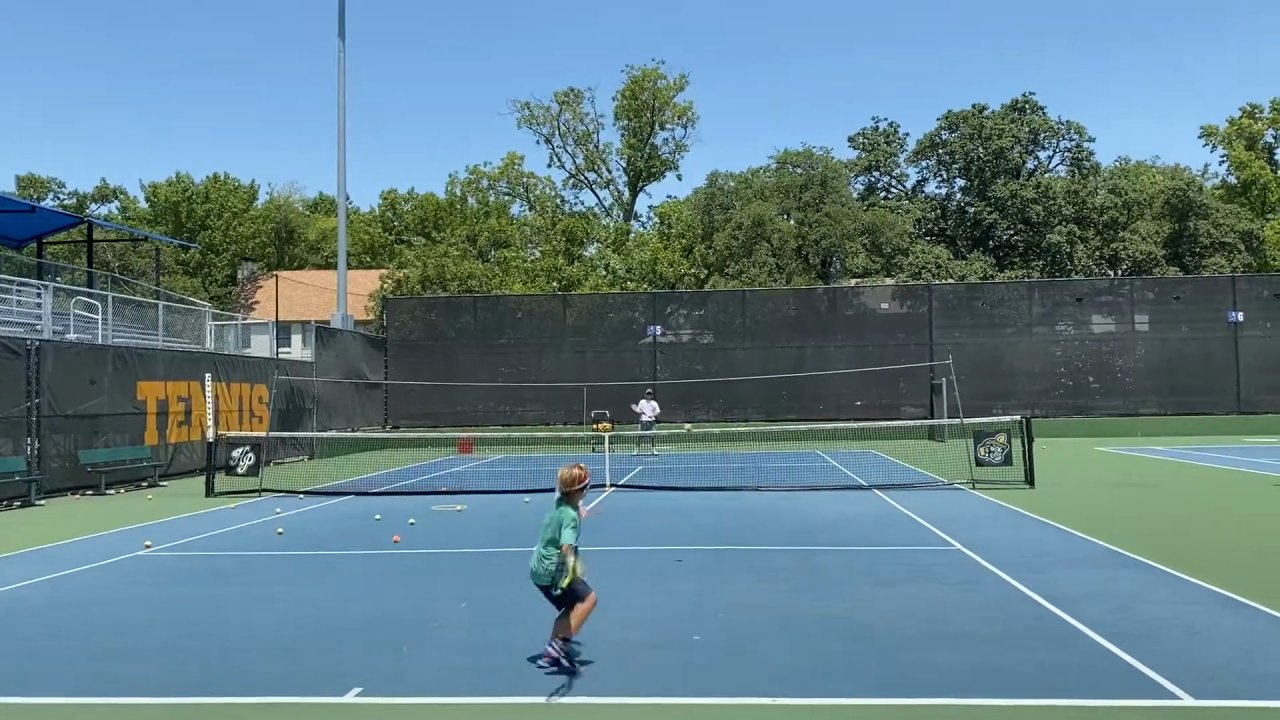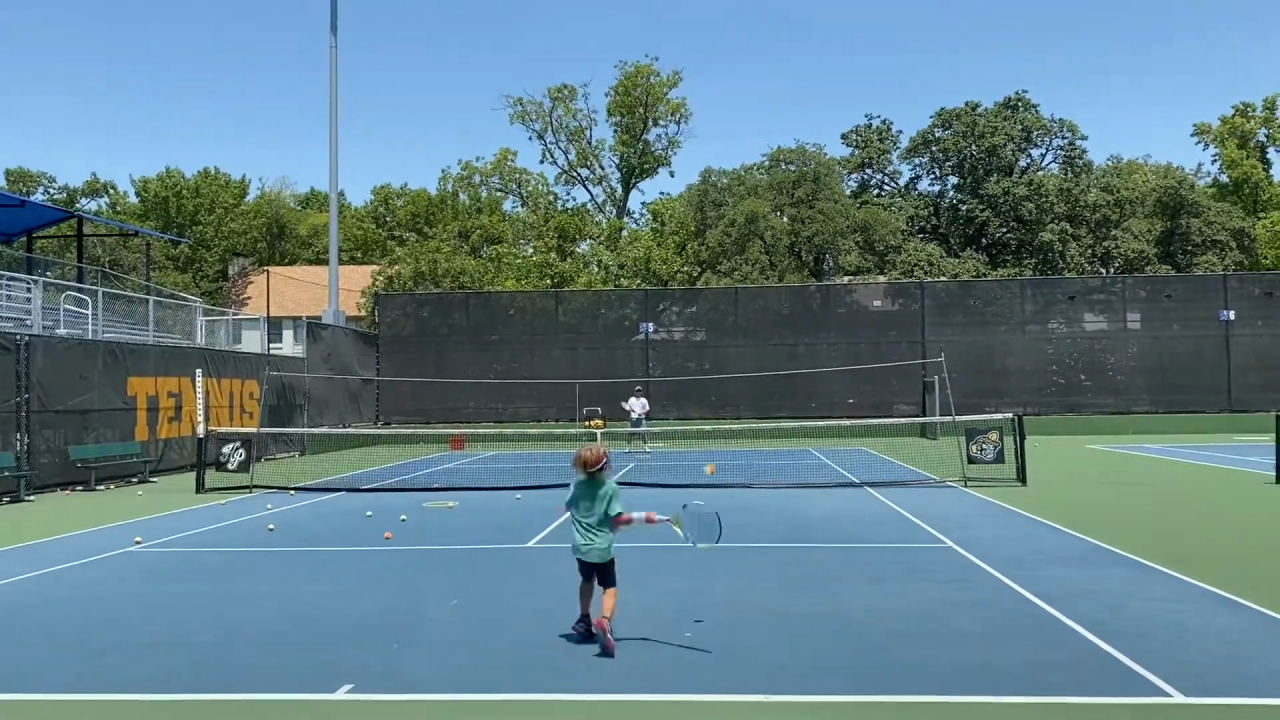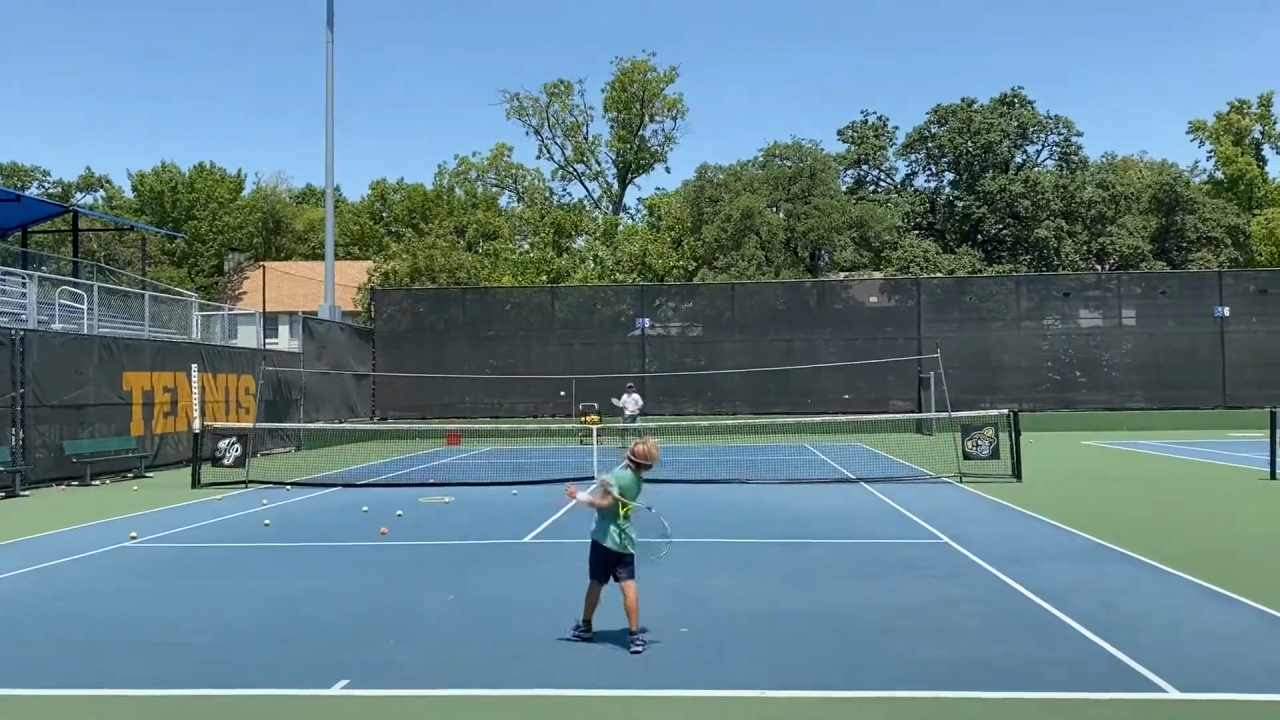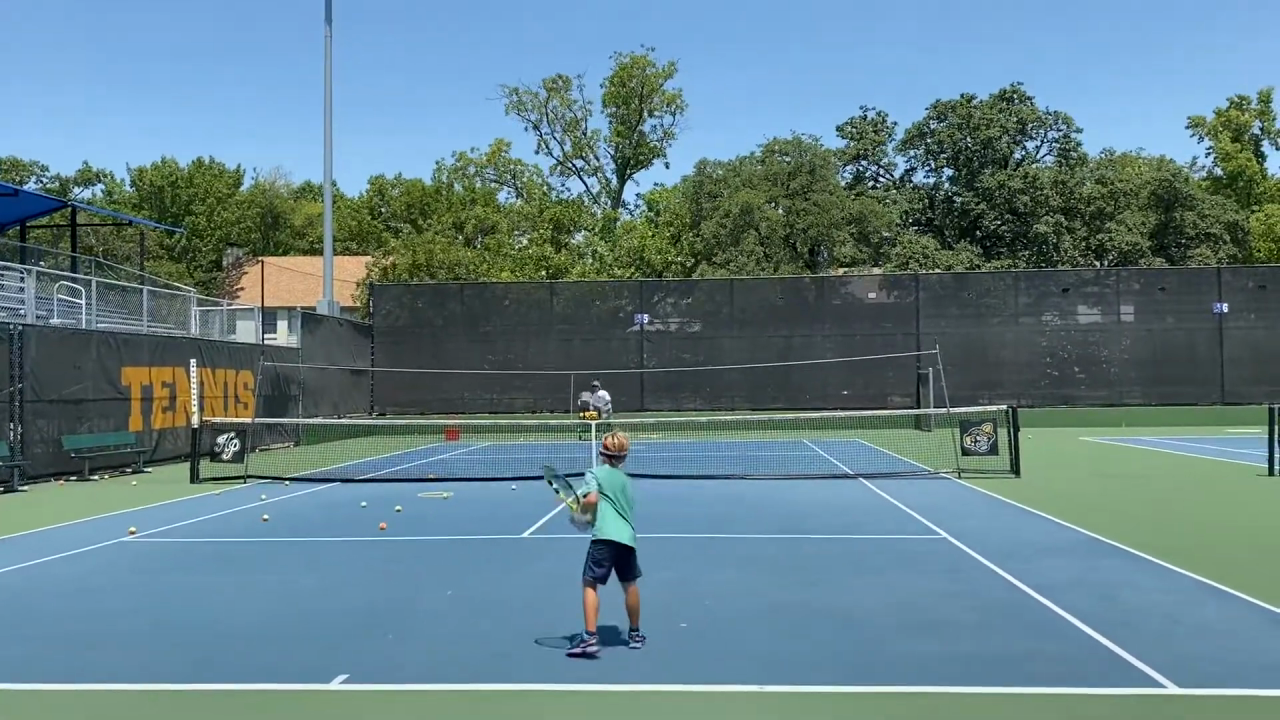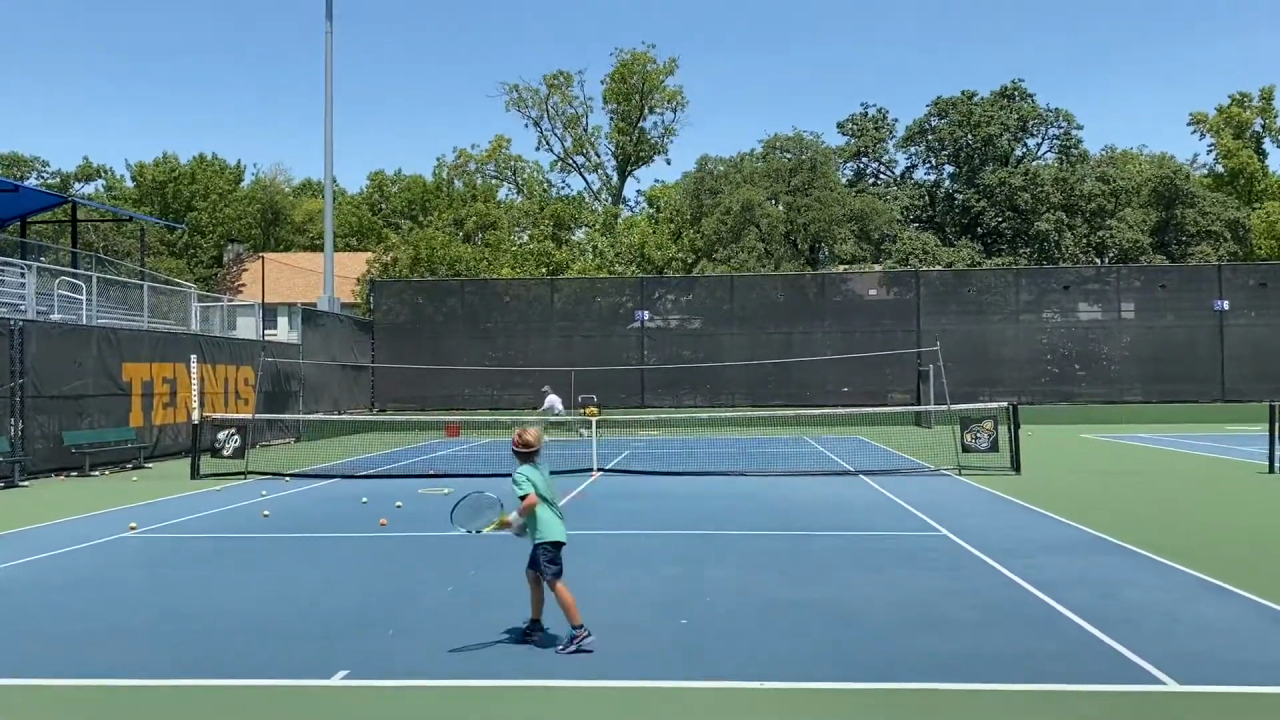
dt=0.5s
person 1, frame 1
left shoulder: (562, 500)
right shoulder: (570, 516)
right elbow: (567, 546)
left wrist: (579, 509)
right wrist: (572, 563)
left hip: (541, 567)
right hip: (552, 570)
left knee: (571, 604)
right knee: (589, 599)
left ankle: (555, 650)
right ankle: (561, 643)
person 1, frame 2
left shoulder: (577, 486)
right shoulder: (610, 488)
left elbow: (569, 508)
right elbow: (618, 520)
right wrist: (642, 517)
left hip: (580, 547)
right hip: (600, 549)
left knee: (587, 581)
right knee: (610, 588)
left ankle: (584, 622)
right ankle: (604, 621)
person 1, frame 3
left shoulder: (618, 476)
right shoulder: (638, 482)
left elbow: (604, 503)
right elbow: (614, 495)
left wrist: (579, 496)
right wrist: (606, 485)
left hip: (604, 538)
right hip: (625, 541)
left knee: (595, 583)
right knee: (628, 586)
left ankle: (584, 627)
right ankle: (635, 636)
person 1, frame 4
left shoulder: (595, 473)
right shoulder: (625, 479)
left elbow: (591, 500)
left wrist: (580, 512)
right wrist: (589, 513)
left hip: (605, 537)
right hip: (627, 537)
left knee: (590, 584)
right knee: (630, 585)
left ankle: (590, 637)
right ankle: (635, 634)
person 1, frame 5
left shoulder: (521, 473)
right shoulder: (540, 470)
left elbow: (529, 502)
left wrist: (511, 519)
right wrist: (522, 523)
left hip: (545, 535)
right hip: (549, 533)
left knee: (554, 582)
right knee: (533, 575)
left ankle: (580, 632)
right ankle: (535, 625)
